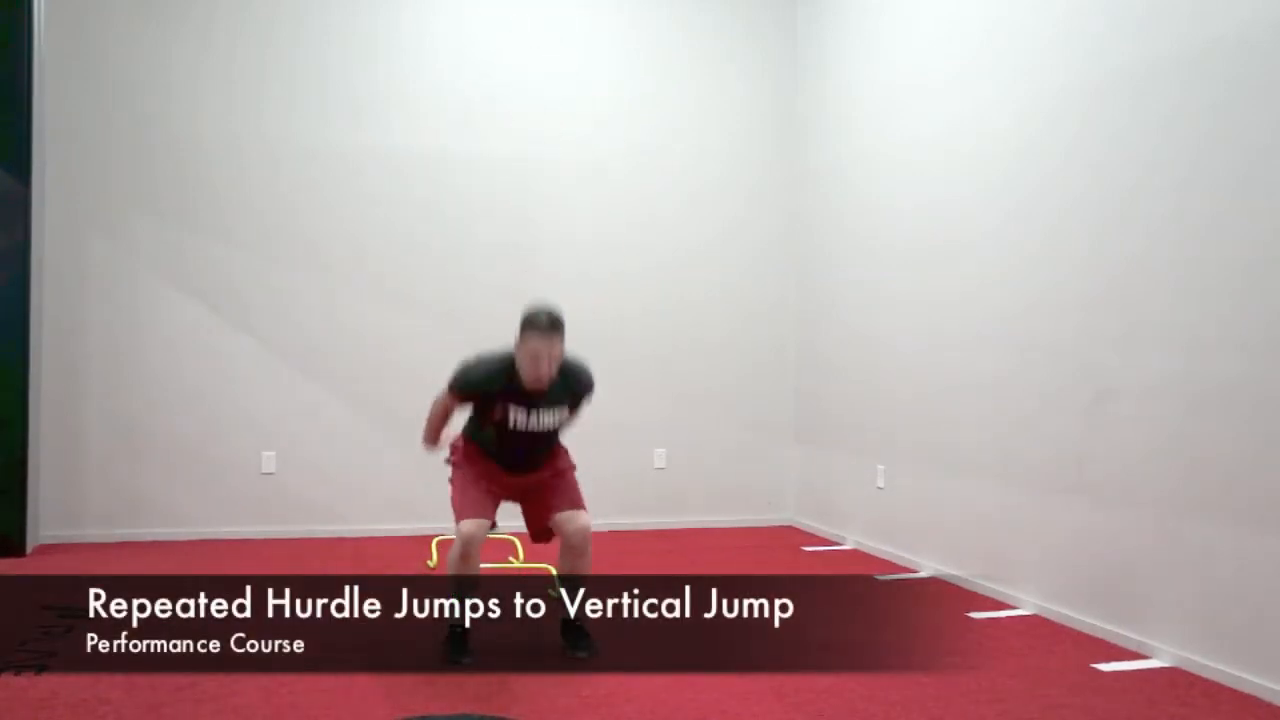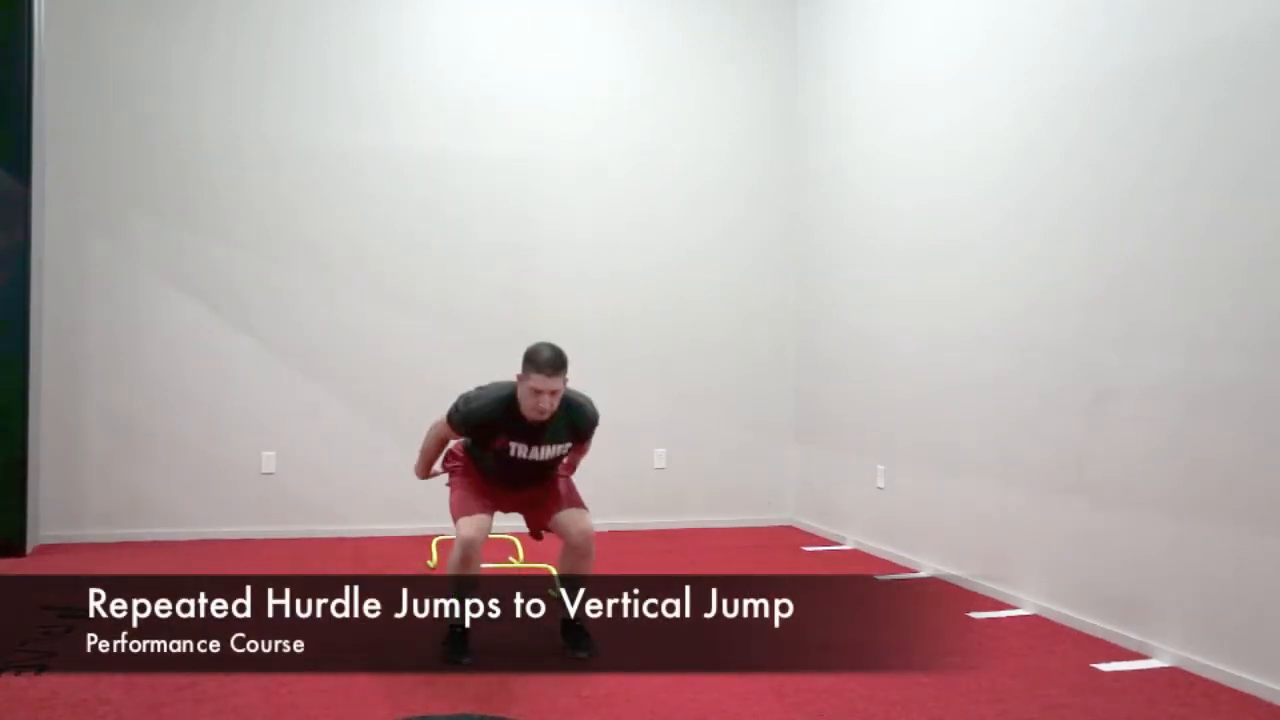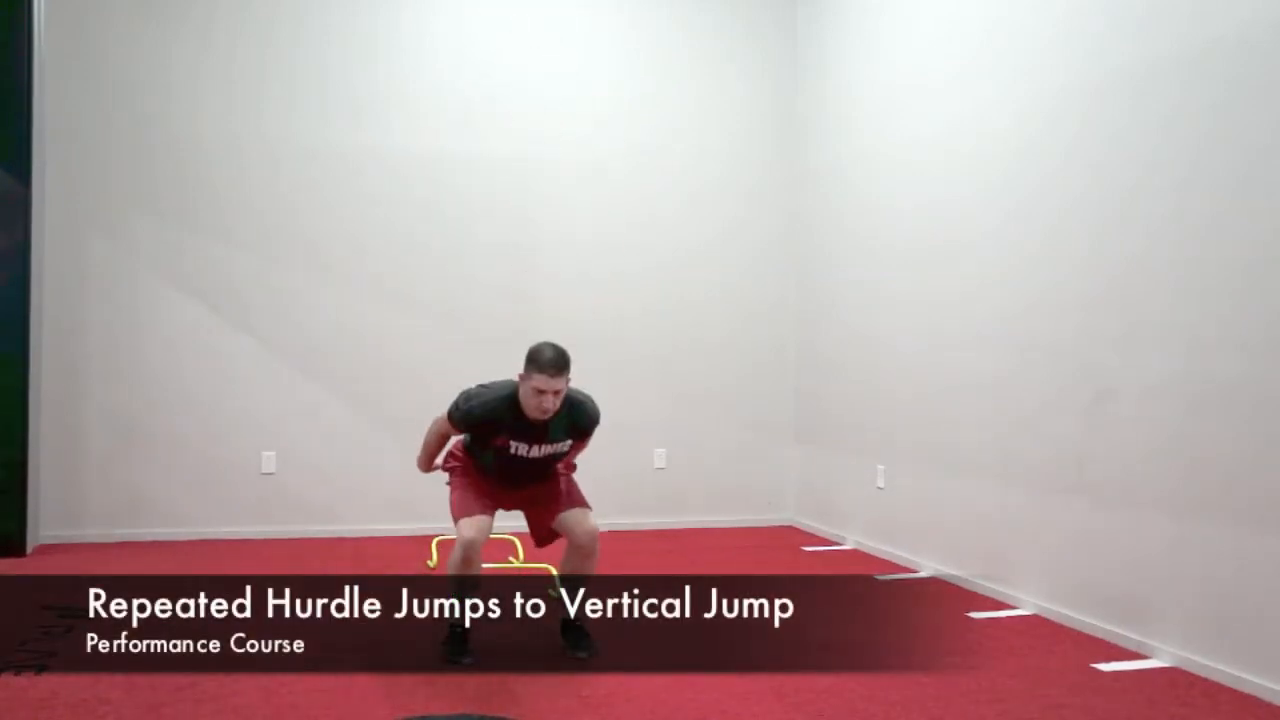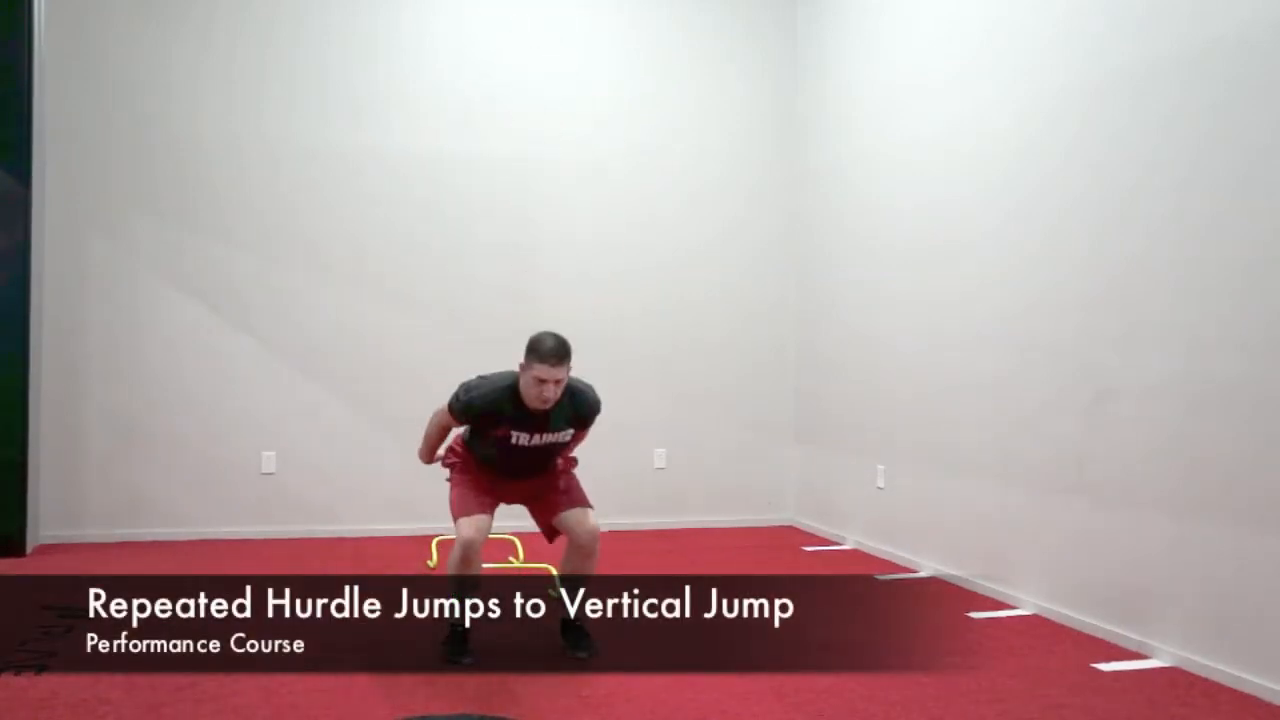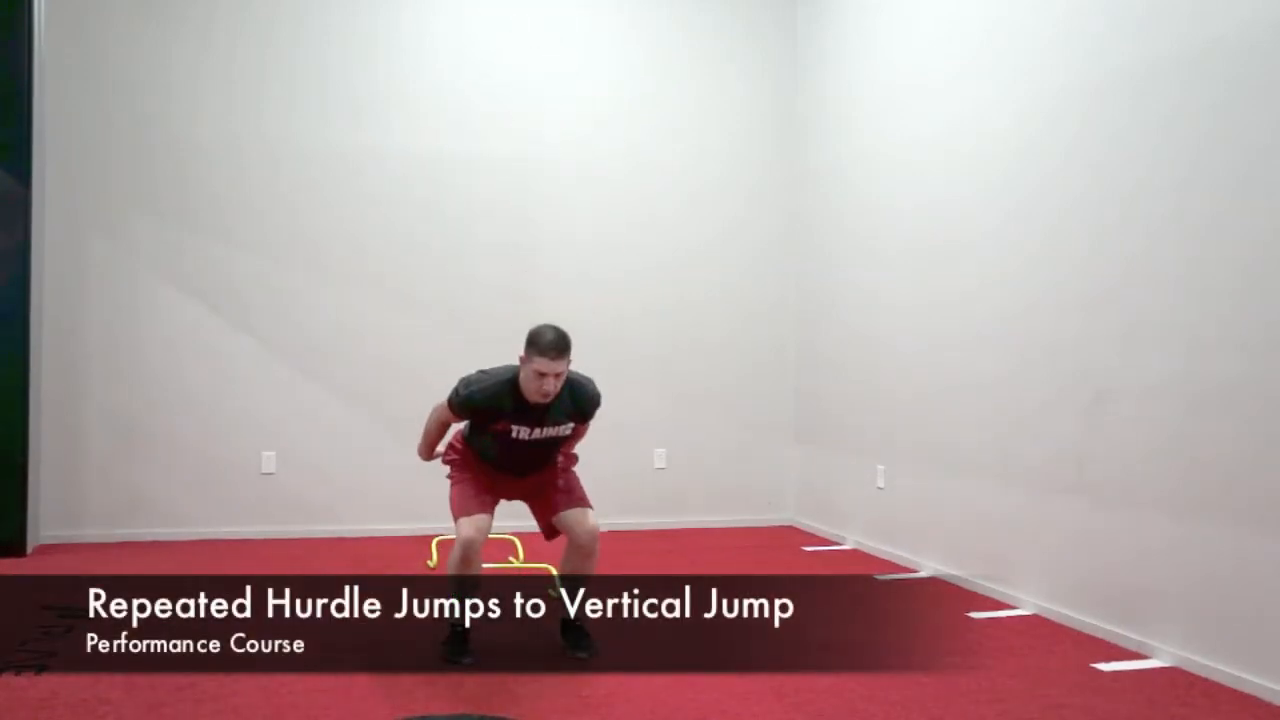
dt=0.1s
person 1, frame 1
left shoulder: (577, 379)
right shoulder: (483, 374)
right elbow: (445, 401)
right wrist: (430, 441)
left hip: (543, 465)
right hip: (482, 462)
left knee: (579, 533)
right knee: (470, 536)
left ankle: (571, 622)
right ankle: (459, 627)
person 1, frame 2
left shoulder: (580, 412)
right shoulder: (484, 406)
right elbow: (441, 432)
left wrist: (565, 470)
right wrist: (423, 468)
left hip: (542, 480)
right hip: (479, 476)
left knee: (582, 534)
right knee: (470, 537)
left ankle: (571, 623)
right ankle: (458, 629)
person 1, frame 3
left shoulder: (582, 410)
right shoulder: (485, 404)
right elbow: (441, 426)
left wrist: (562, 462)
right wrist: (425, 463)
left hip: (543, 477)
right hip: (479, 473)
left knee: (587, 534)
right knee: (470, 539)
left ankle: (571, 623)
right ankle: (458, 629)
person 1, frame 4
left shoulder: (583, 401)
right shoulder: (485, 395)
right elbow: (442, 418)
left wrist: (561, 455)
right wrist: (426, 455)
left hip: (544, 470)
right hip: (479, 468)
left knee: (588, 533)
right knee: (470, 538)
left ankle: (571, 621)
right ankle: (459, 627)
person 1, frame 5
left shoulder: (583, 395)
right shoulder: (484, 390)
right elbow: (442, 415)
left wrist: (563, 453)
right wrist: (425, 452)
left hip: (544, 467)
right hip: (479, 464)
left knee: (587, 532)
right knee: (470, 538)
left ankle: (570, 620)
right ankle: (458, 626)
